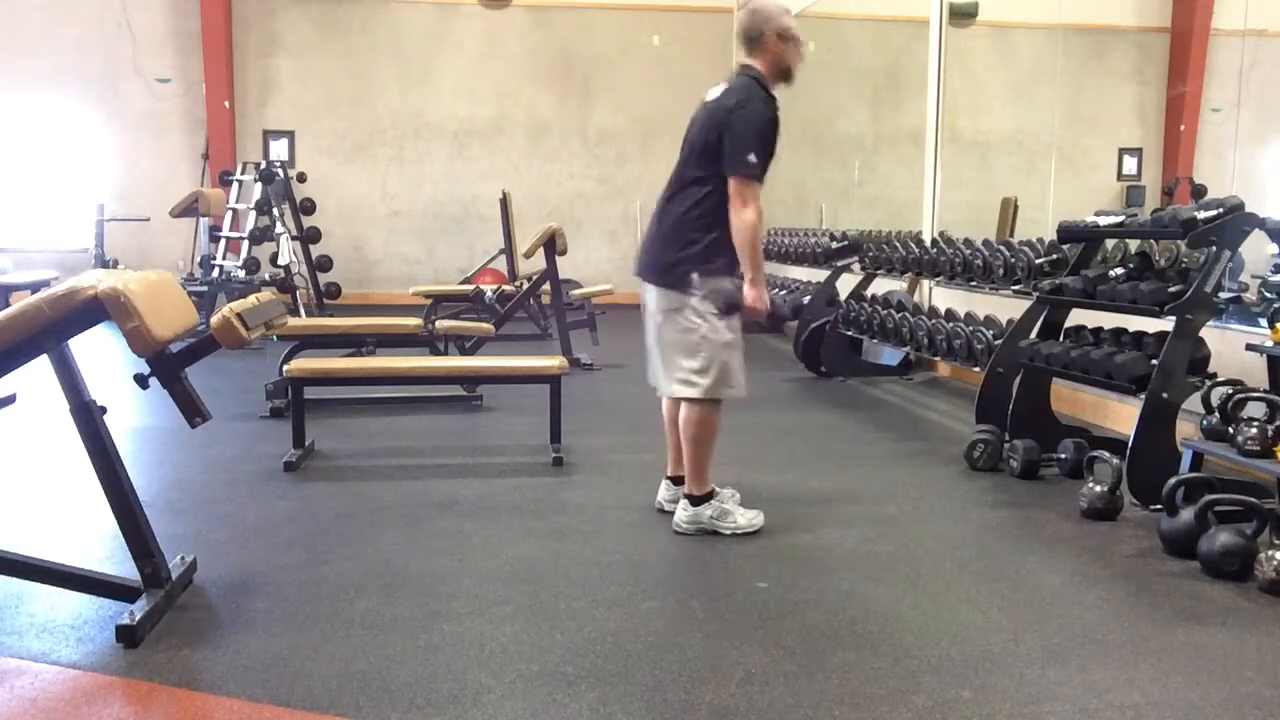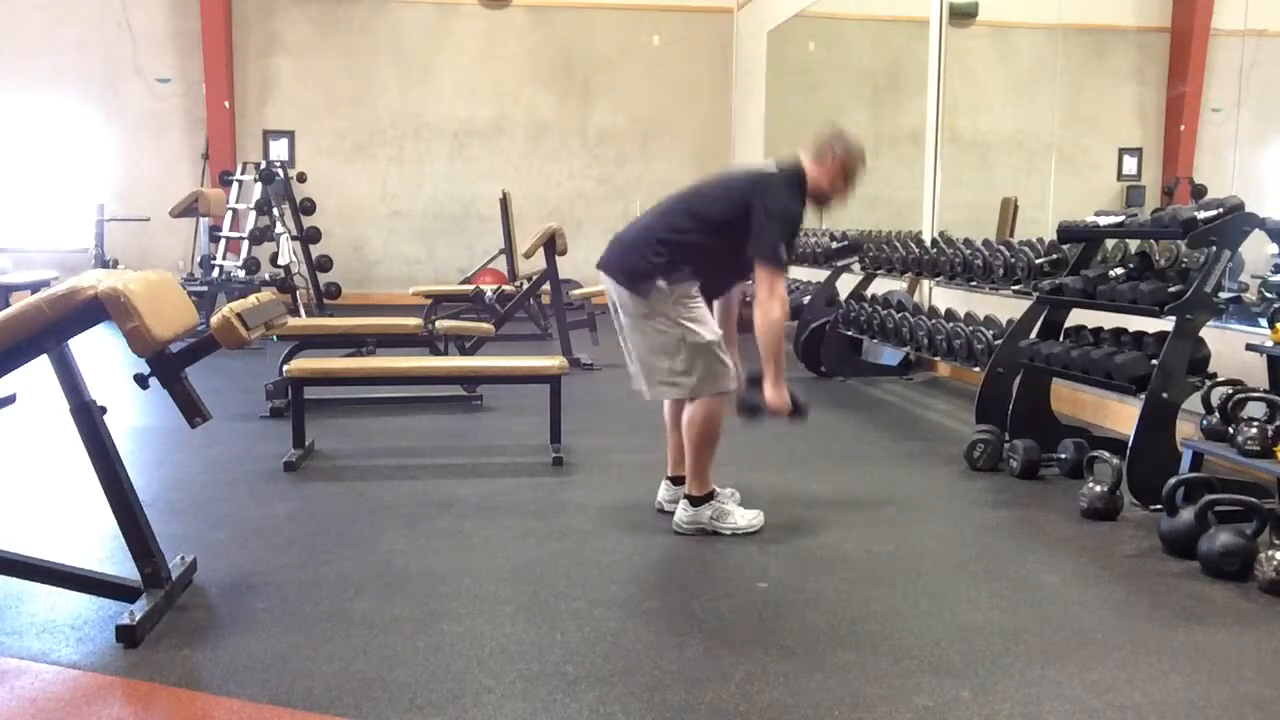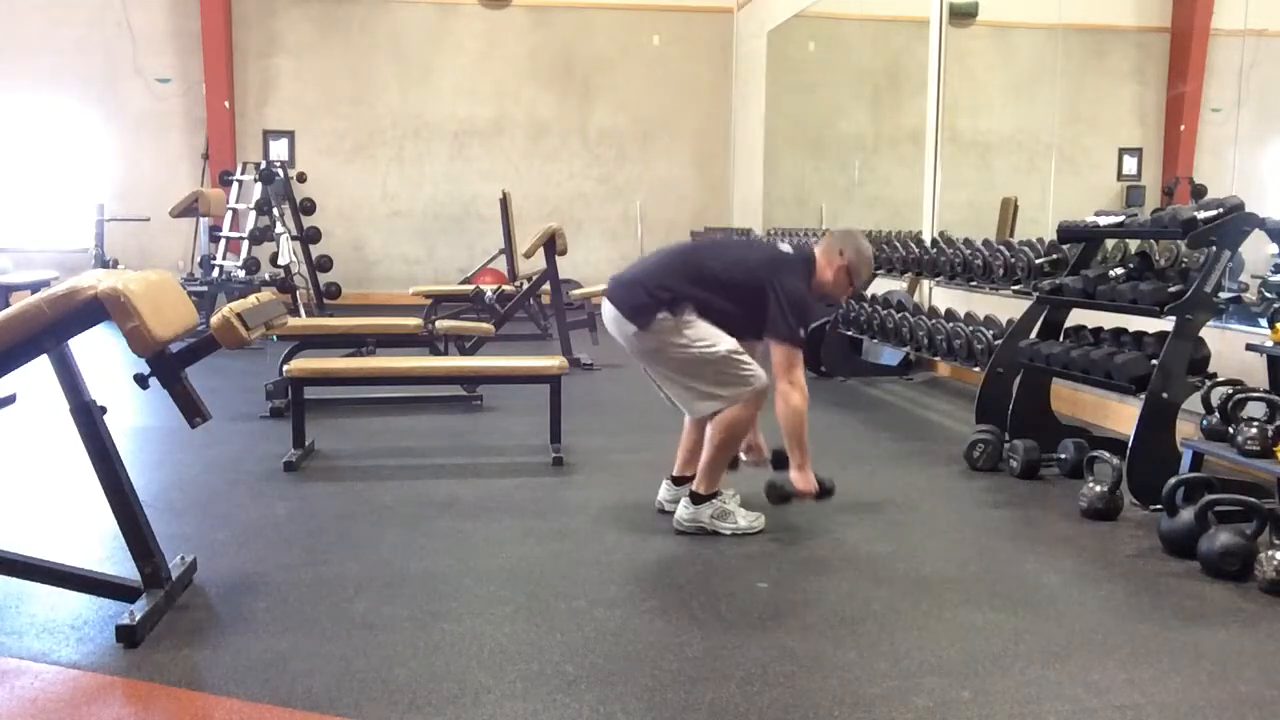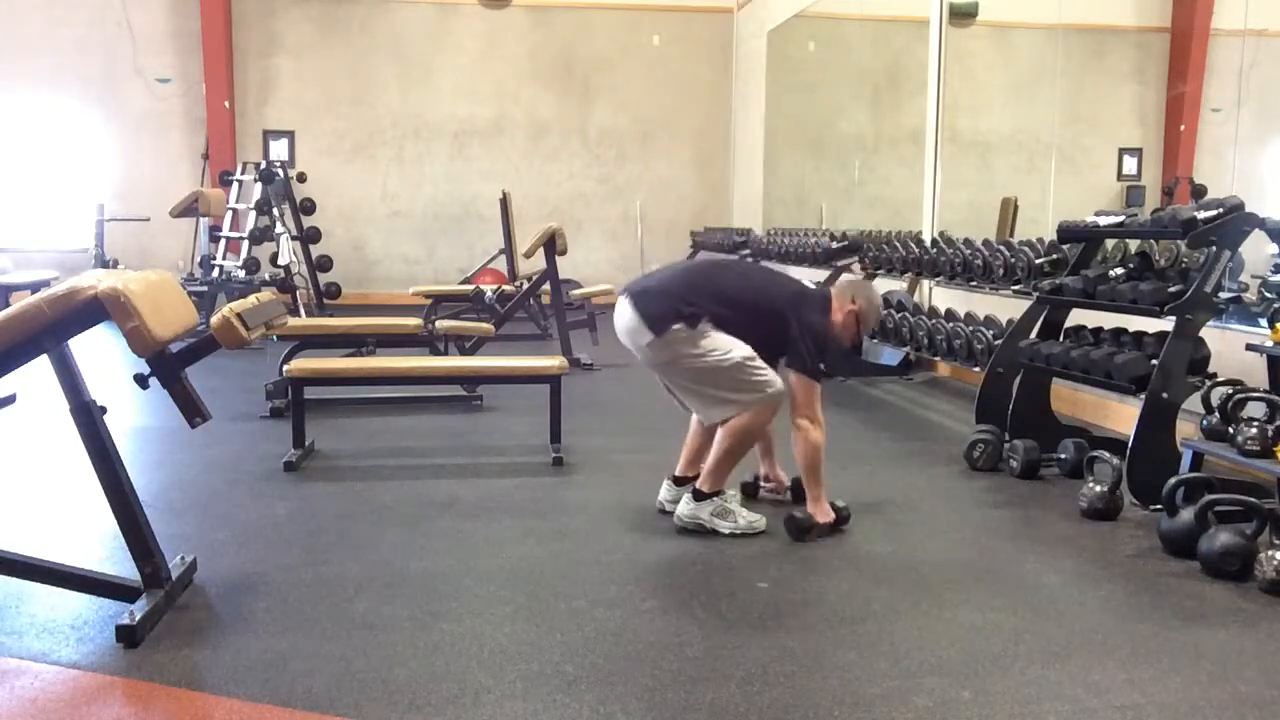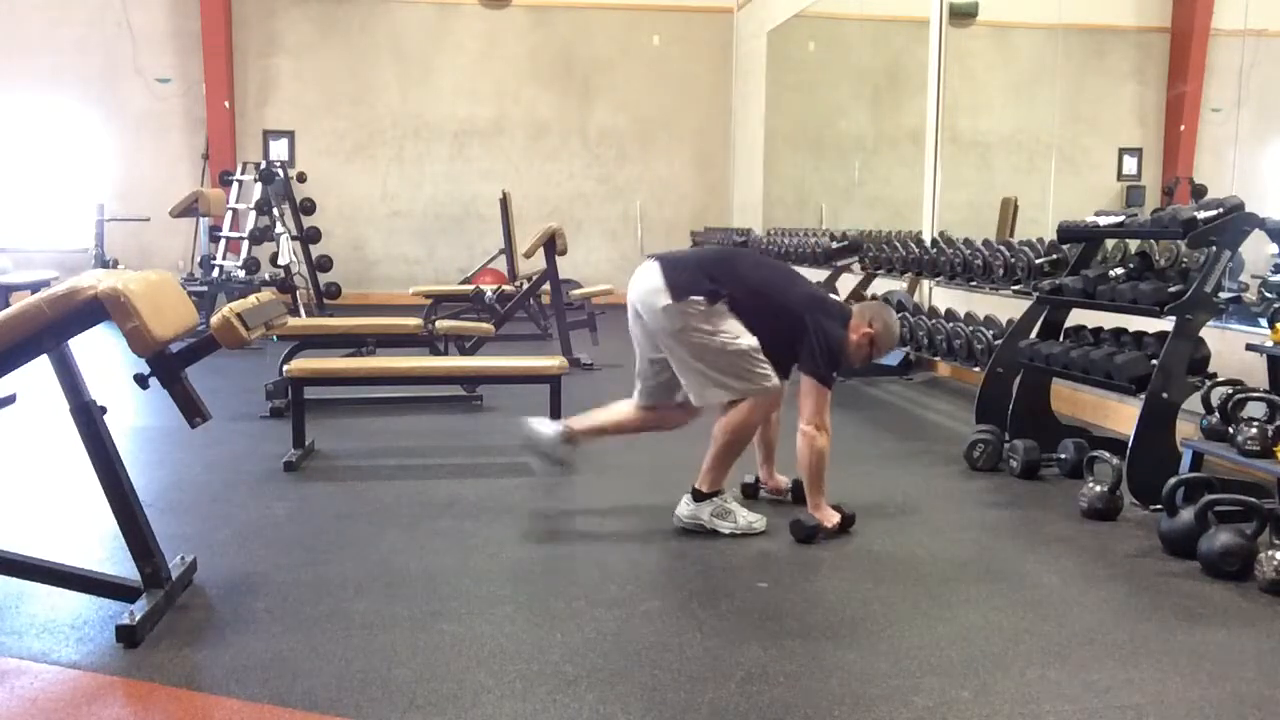
dt=0.3s
person 1, frame 1
left shoulder: (725, 96)
right shoulder: (754, 105)
right elbow: (743, 203)
left wrist: (740, 274)
right wrist: (754, 281)
left hip: (669, 258)
right hip: (695, 268)
left knee: (683, 379)
right knee: (704, 383)
left ankle: (677, 482)
right ankle: (698, 502)
person 1, frame 2
left shoulder: (769, 185)
right shoulder: (781, 198)
left elbow: (726, 280)
right elbow: (770, 301)
left wrist: (726, 351)
right wrist: (774, 383)
left hip: (626, 267)
right hip: (649, 276)
left knee: (688, 378)
right knee: (708, 385)
left ankle: (677, 484)
right ankle: (698, 505)
person 1, frame 3
left shoulder: (778, 265)
right shoulder: (791, 283)
left elbow: (744, 345)
right elbow: (789, 384)
left wrist: (750, 430)
right wrist: (801, 467)
left hip: (626, 299)
right hip: (646, 310)
left knee: (715, 389)
right knee: (749, 390)
left ankle: (679, 484)
right ankle: (700, 503)
person 1, frame 4
right shoulder: (811, 320)
left elbow: (749, 394)
right elbow: (806, 420)
left wrist: (769, 465)
right wrist: (817, 501)
left hip: (636, 307)
right hip: (659, 317)
left knee: (721, 393)
right knee: (764, 397)
left ankle: (680, 484)
right ankle: (703, 501)
person 1, frame 5
left shoulder: (795, 308)
right shoulder: (831, 332)
left elbow: (735, 393)
right elbow: (812, 427)
left wrist: (768, 473)
right wrist: (818, 506)
left hip: (654, 280)
right hip: (681, 294)
left knee: (664, 408)
right knee: (761, 394)
left ankle: (562, 434)
right ankle: (703, 502)
